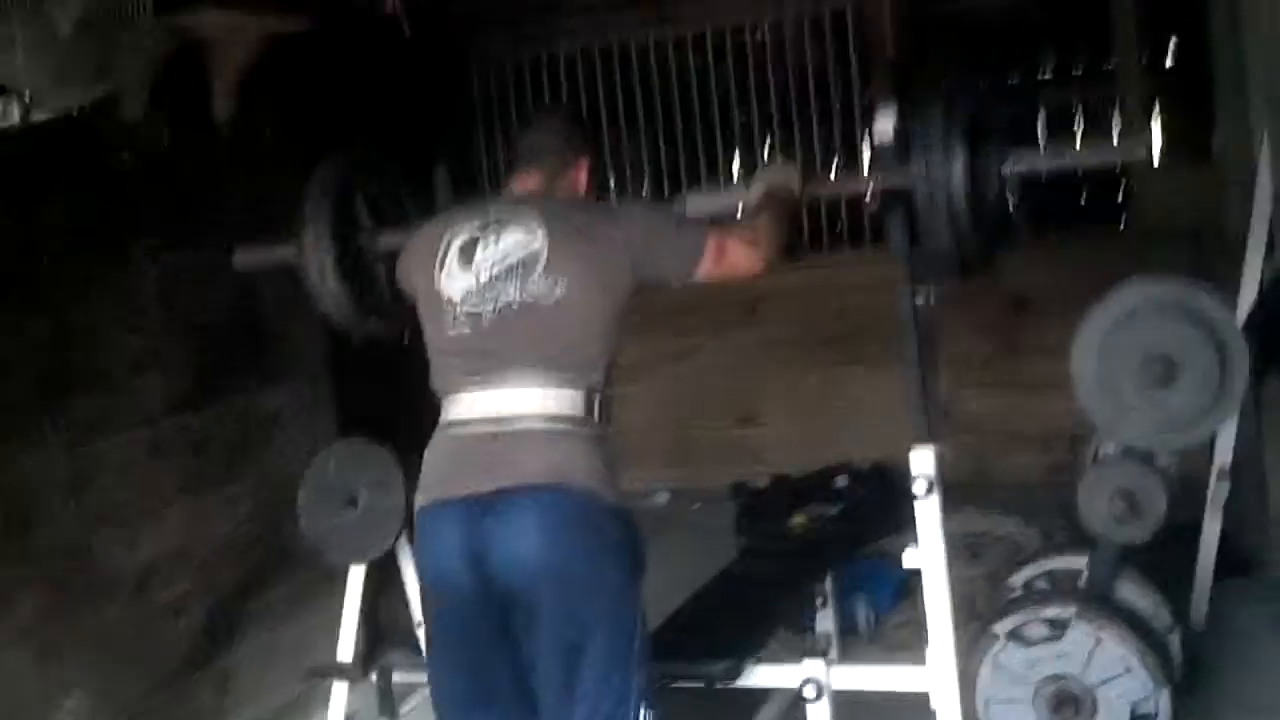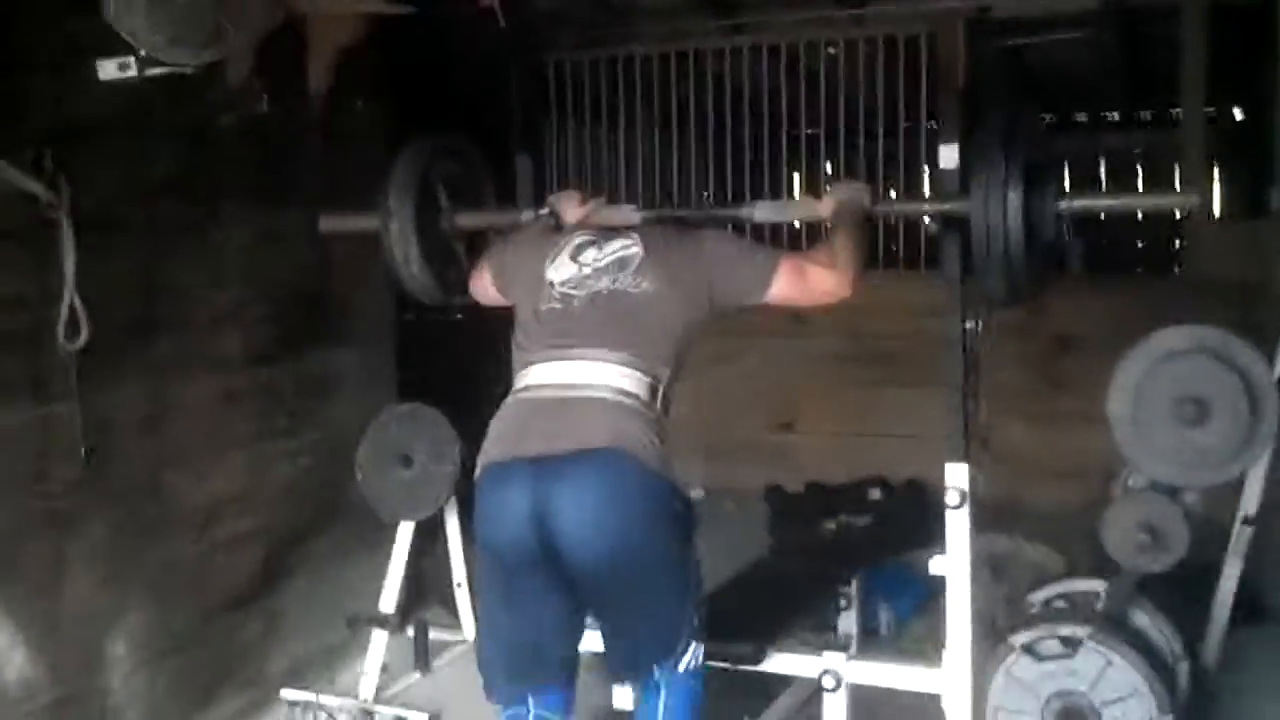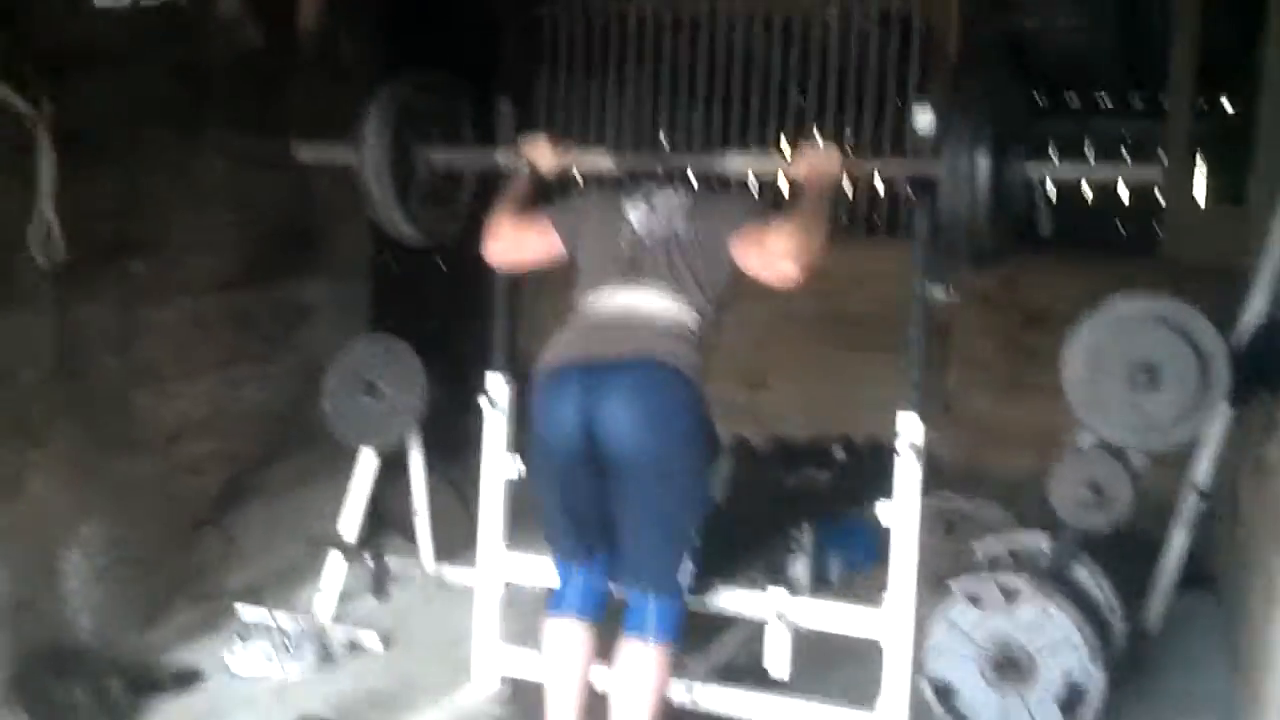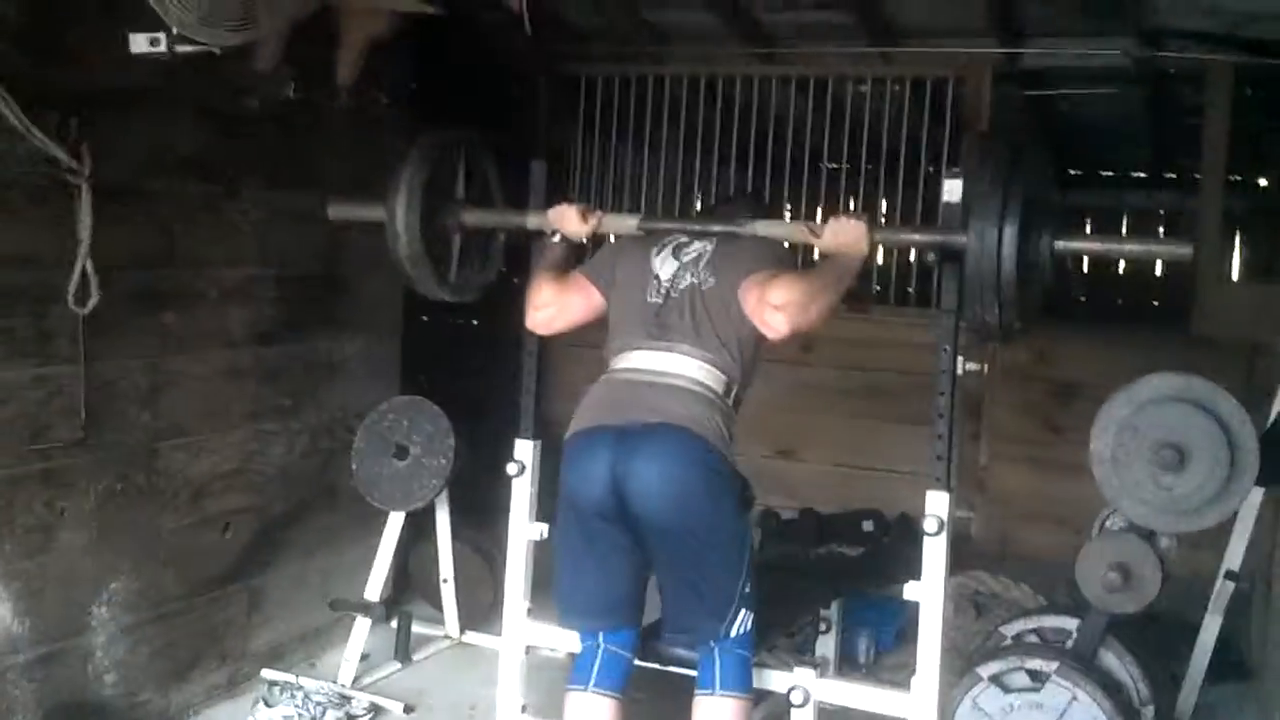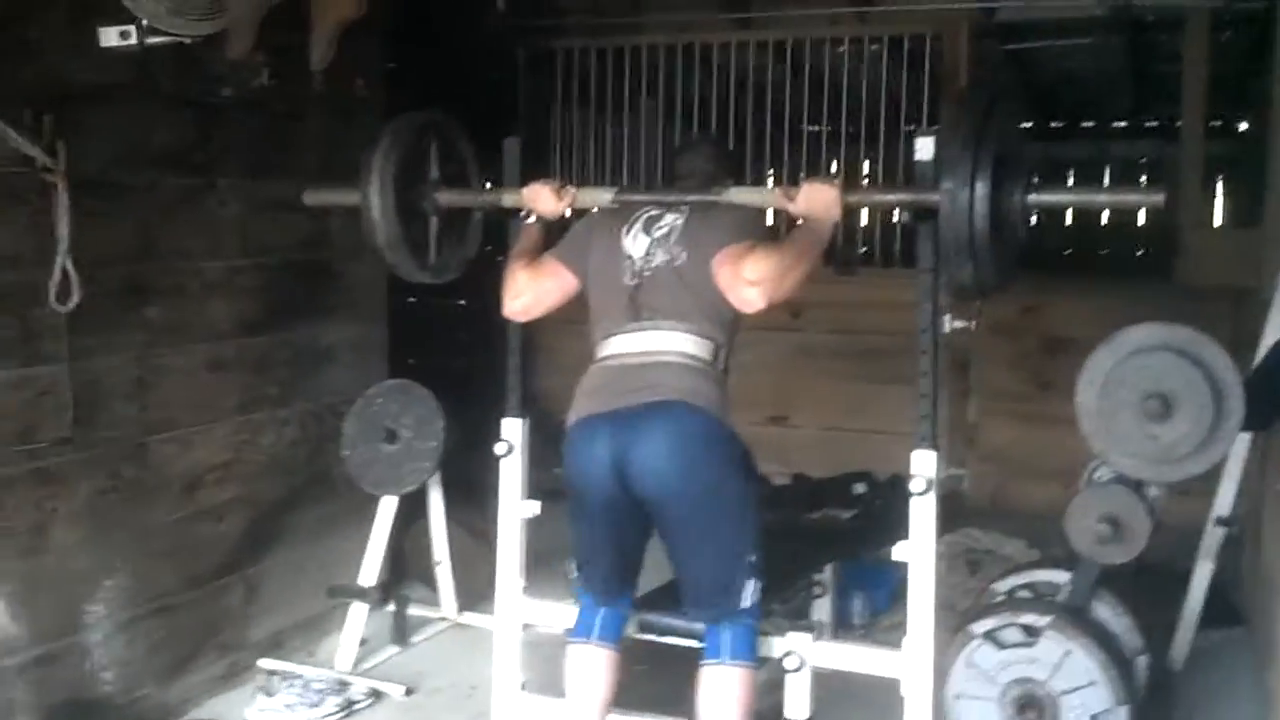
dt=0.7s
person 1, frame 1
left shoulder: (433, 242)
right shoulder: (610, 230)
right elbow: (748, 254)
right wrist: (777, 194)
left hip: (445, 509)
right hip: (556, 503)
person 1, frame 2
left shoulder: (542, 248)
right shoulder: (696, 251)
left elbow: (481, 284)
right elbow: (830, 280)
right wrist: (845, 213)
left hip: (504, 476)
right hip: (612, 475)
right knee: (668, 672)
person 1, frame 3
left shoulder: (600, 203)
right shoulder: (725, 209)
left elbow: (499, 247)
right elbow: (784, 261)
left wrist: (529, 171)
right wrist: (816, 185)
left hip: (561, 383)
right hip: (652, 389)
left knee: (579, 566)
right knee: (657, 588)
person 1, frame 4
left shoulder: (631, 251)
right shoulder: (758, 254)
left elbow: (542, 313)
right elbow: (779, 313)
left wrist: (561, 239)
right wrist: (845, 256)
left hip: (589, 445)
right hip: (680, 453)
left knee: (602, 640)
right knee: (724, 643)
person 1, frame 5
left shoulder: (601, 226)
right shoulder: (731, 220)
left elbow: (519, 300)
right elbow: (753, 287)
left wrist: (535, 218)
right wrist: (817, 221)
left hip: (590, 429)
right hip: (682, 427)
left knee: (601, 600)
right knee: (730, 613)
